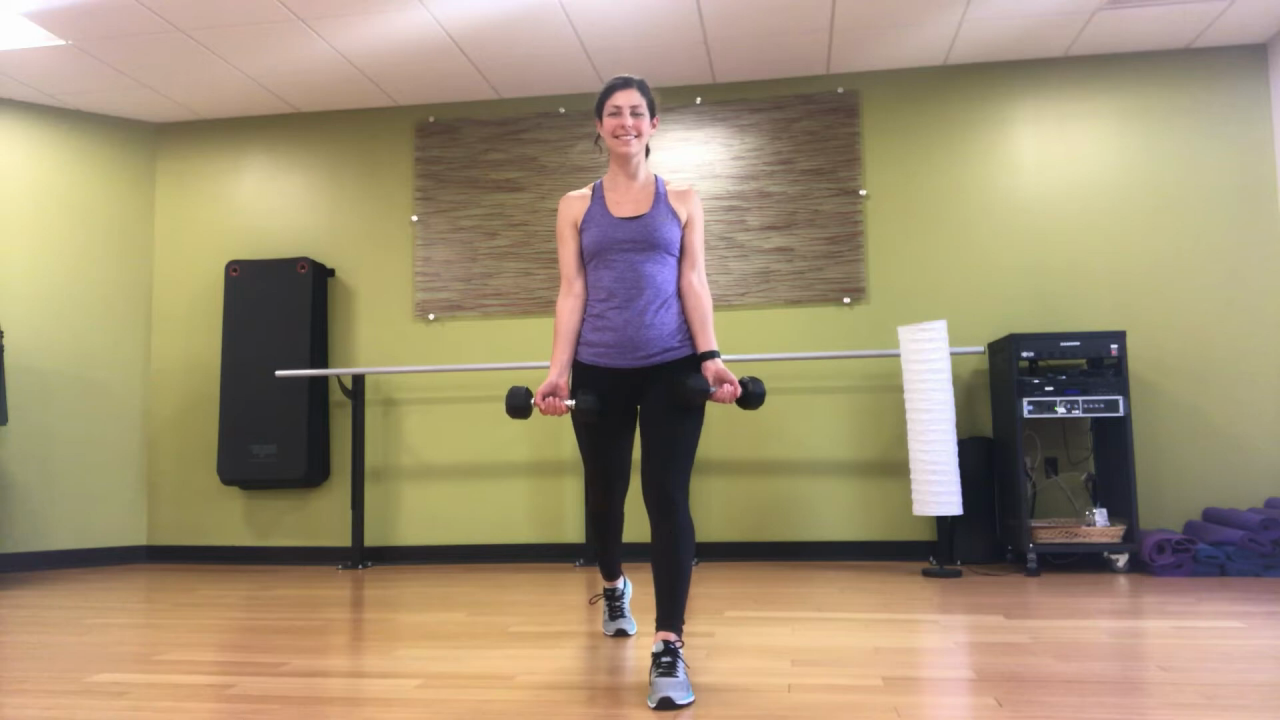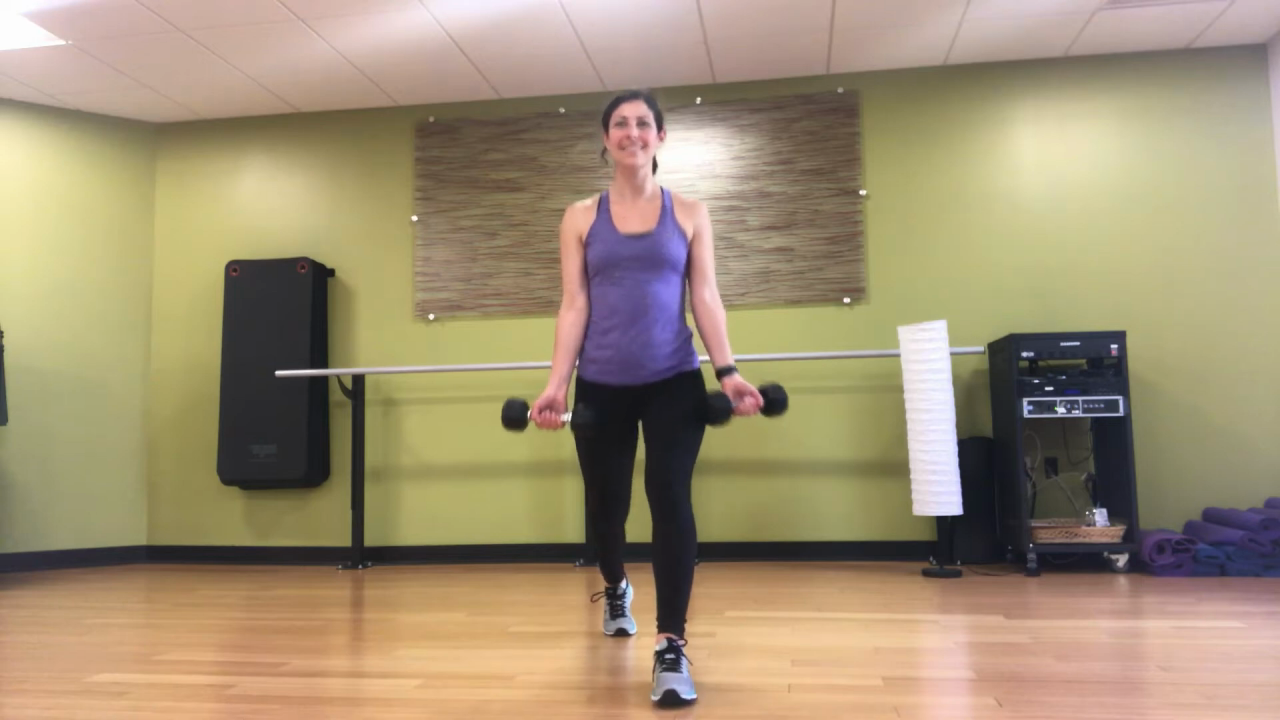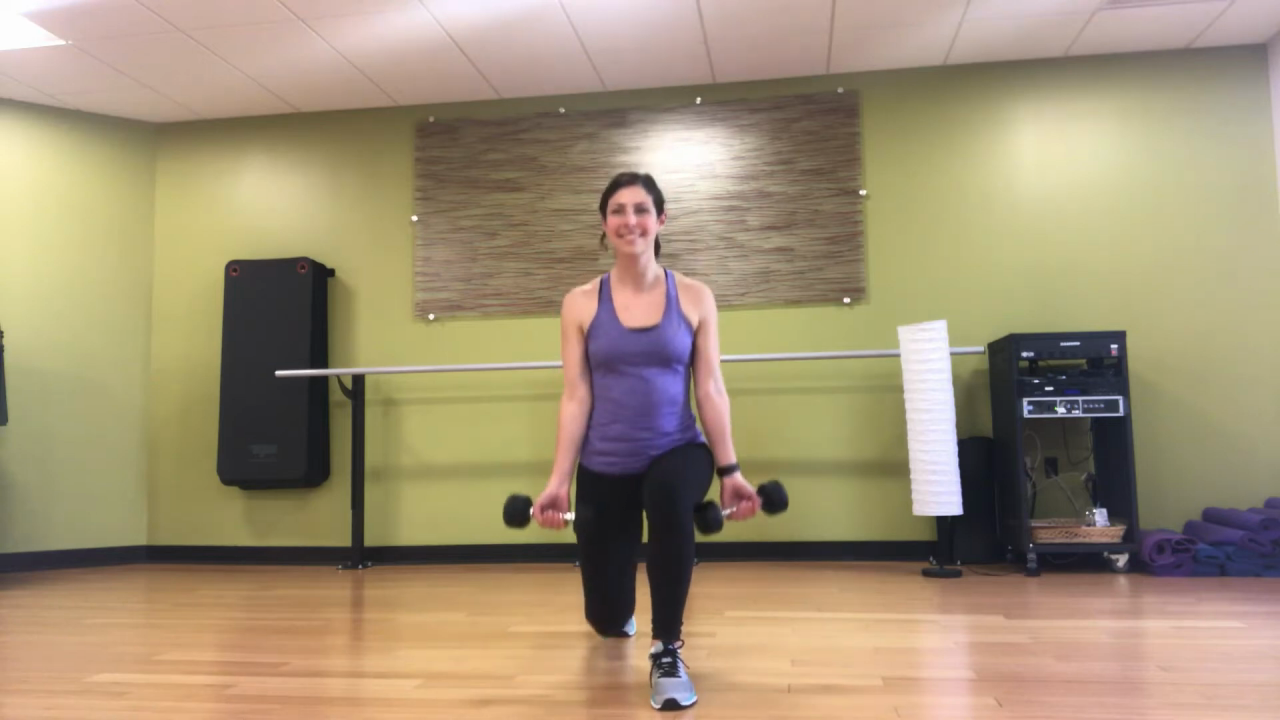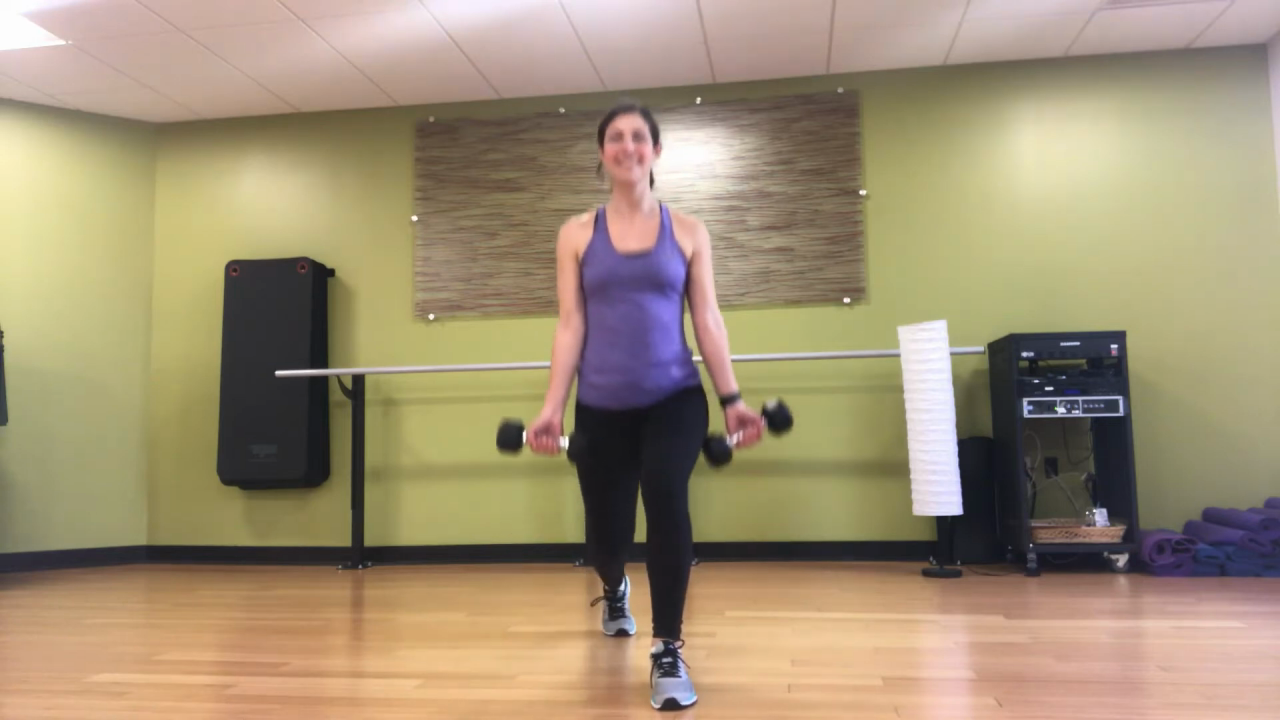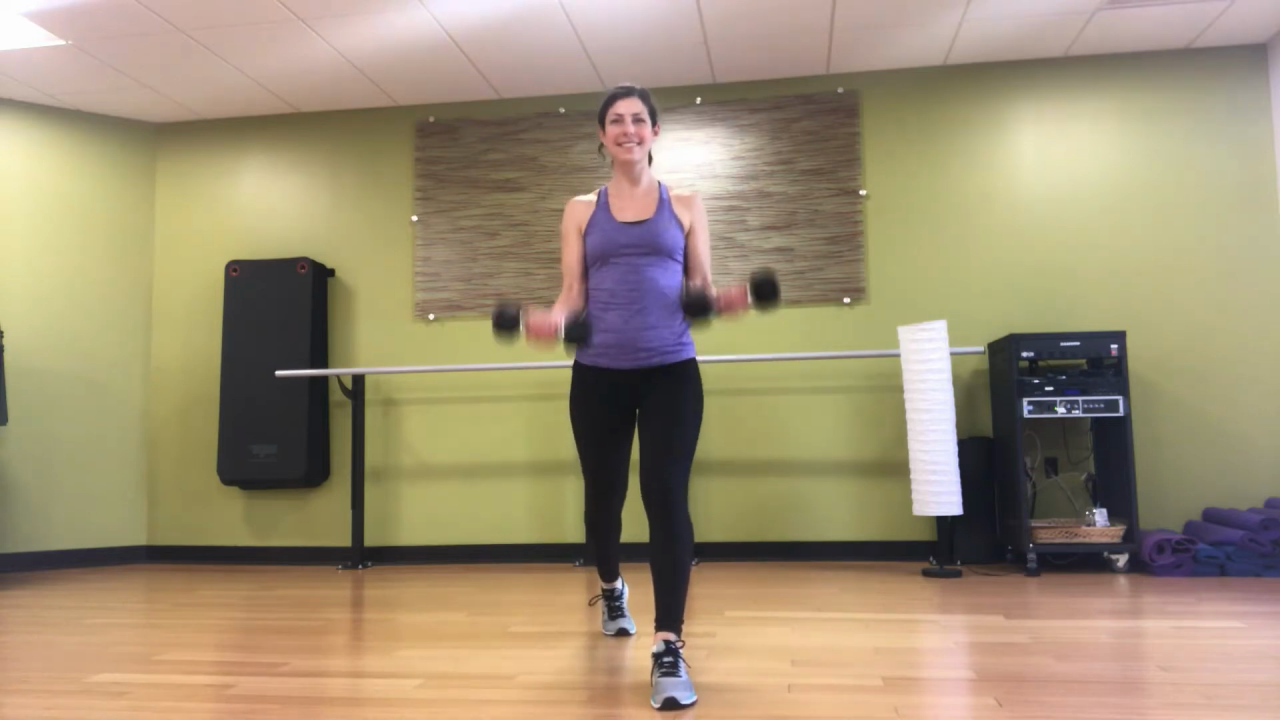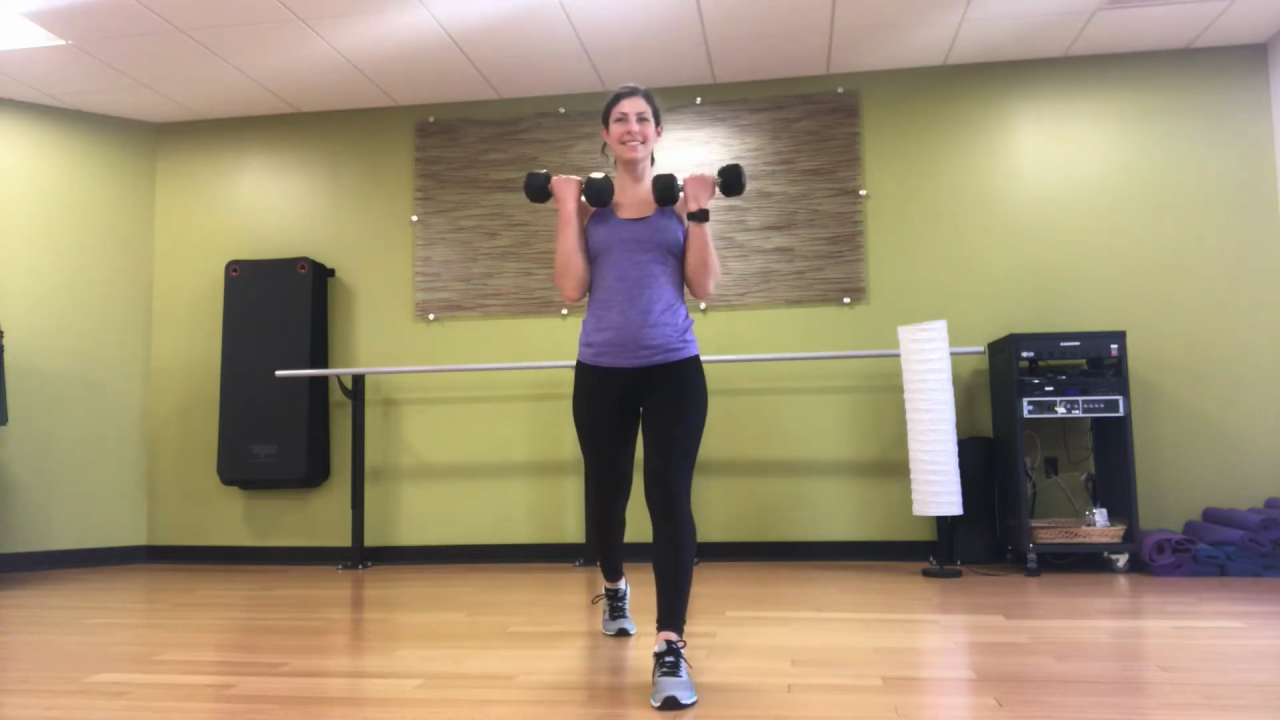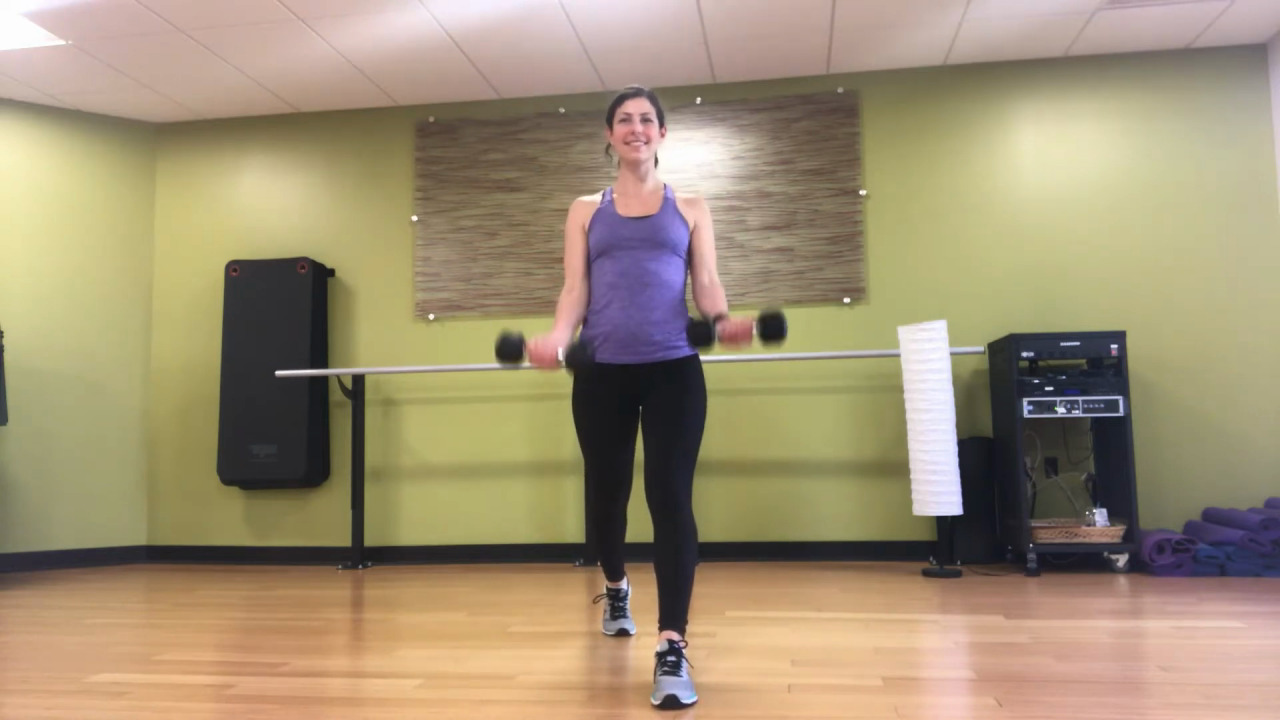
dt=0.5s
person 1, frame 1
left shoulder: (682, 199)
right shoulder: (577, 206)
left elbow: (694, 282)
right elbow: (572, 292)
left wrist: (709, 357)
right wrist: (558, 370)
left hip: (670, 365)
right hip: (600, 369)
left knee: (667, 496)
right knee: (605, 491)
left ankle: (668, 648)
right ankle: (613, 586)
person 1, frame 2
left shoulder: (689, 212)
right shoulder: (580, 217)
left elbow: (705, 297)
right elbow: (574, 306)
left wrist: (727, 370)
right wrist: (557, 383)
left hip: (672, 380)
right hip: (603, 384)
left knee: (670, 494)
right knee: (606, 506)
left ankle: (671, 647)
right ankle: (615, 589)
person 1, frame 3
left shoulder: (695, 297)
right shoulder: (580, 304)
left elbow: (710, 389)
right elbow: (576, 397)
left wrist: (729, 470)
right wrist: (559, 479)
left hip: (678, 450)
right hip: (605, 466)
left knee: (670, 497)
right knee: (608, 616)
left ankle: (667, 651)
right ankle: (621, 604)
person 1, frame 4
left shoulder: (688, 230)
right shoulder: (577, 233)
left elbow: (707, 319)
right elbow: (570, 327)
left wrist: (731, 398)
right wrist: (552, 407)
left hip: (673, 397)
right hip: (602, 405)
left knee: (665, 493)
right knee: (607, 533)
left ankle: (667, 650)
right ankle: (615, 590)
person 1, frame 5
left shoulder: (685, 204)
right shoulder: (581, 209)
left elbow: (697, 288)
right elbow: (574, 291)
left wrist: (716, 298)
right wrist: (553, 317)
left hip: (670, 370)
right hip: (599, 373)
left knee: (666, 497)
right knee: (603, 494)
left ankle: (668, 650)
right ankle: (611, 590)
person 1, frame 6
left shoulder: (681, 199)
right shoulder: (586, 203)
left elbow: (704, 286)
right elbow: (572, 288)
left wrist: (698, 212)
right wrist: (567, 211)
left hip: (673, 368)
right hip: (601, 371)
left knee: (669, 498)
right knee: (607, 495)
left ankle: (670, 648)
right ankle: (614, 589)
person 1, frame 7
left shoulder: (689, 207)
right shoulder: (586, 210)
left elbow: (705, 281)
right elbow: (576, 287)
left wrist: (722, 321)
right wrist: (556, 338)
left hip: (673, 367)
right hip: (602, 370)
left knee: (670, 497)
right knee: (607, 493)
left ankle: (671, 649)
right ankle: (615, 588)
